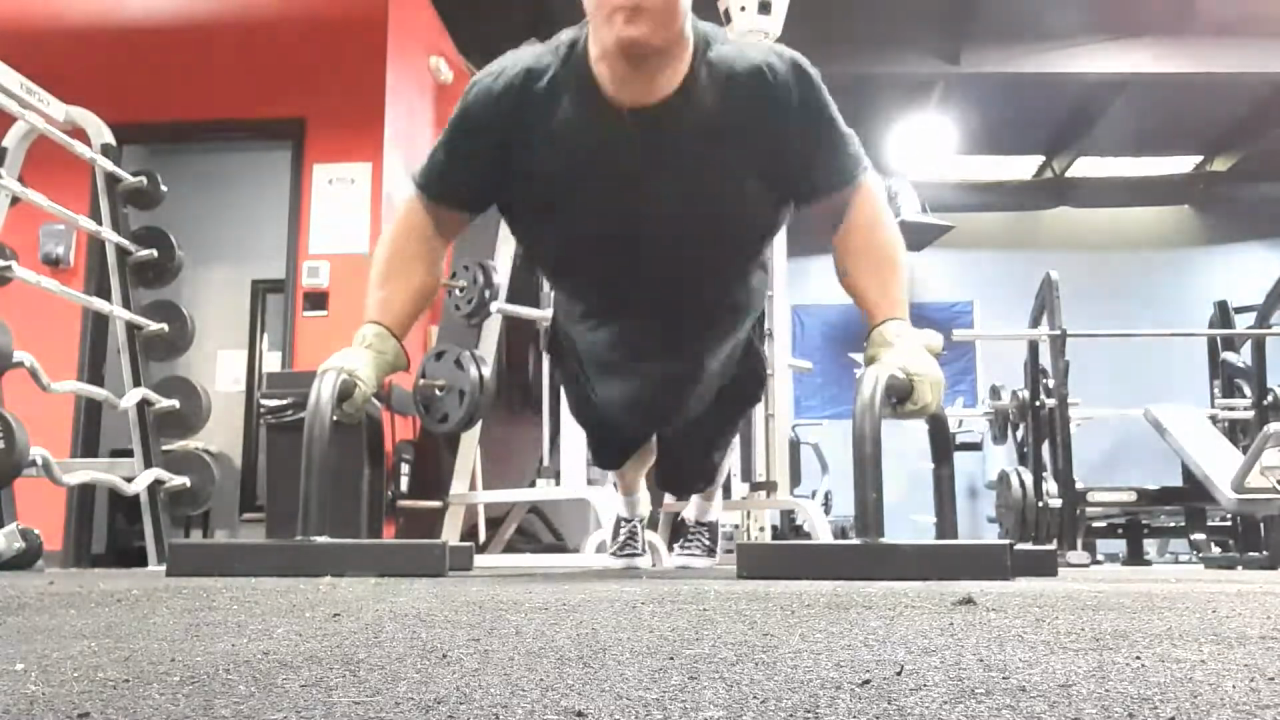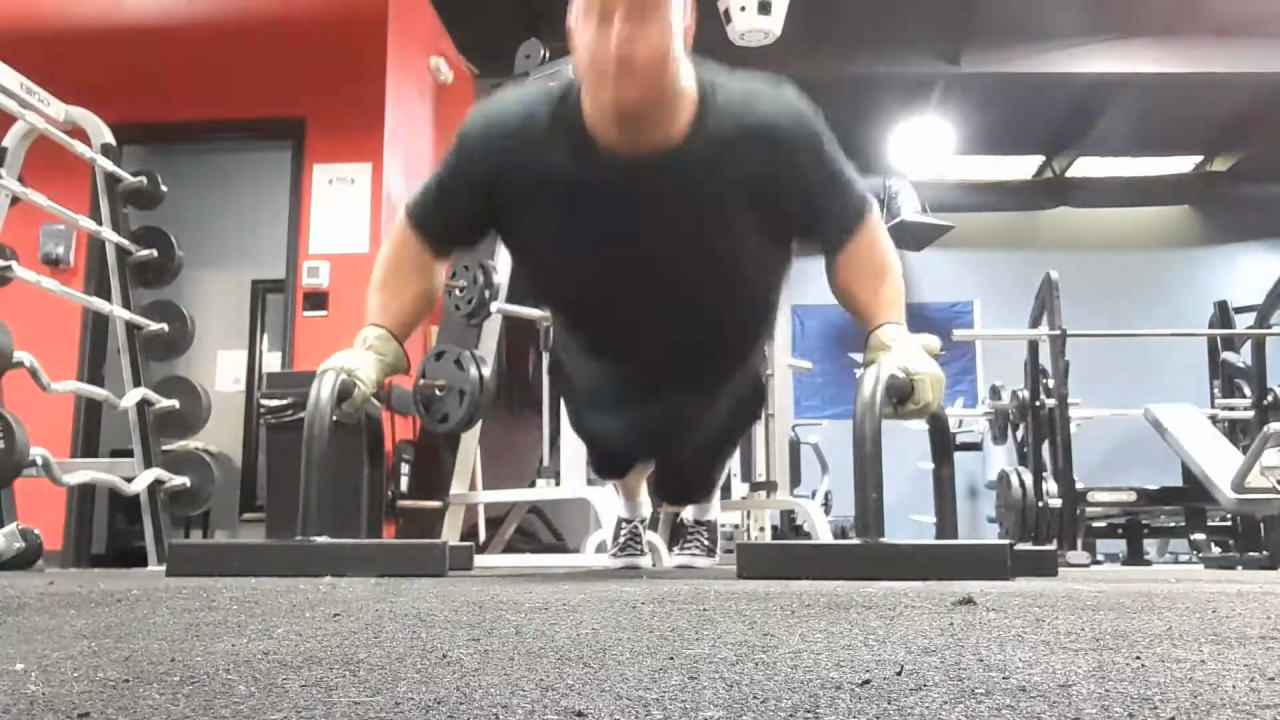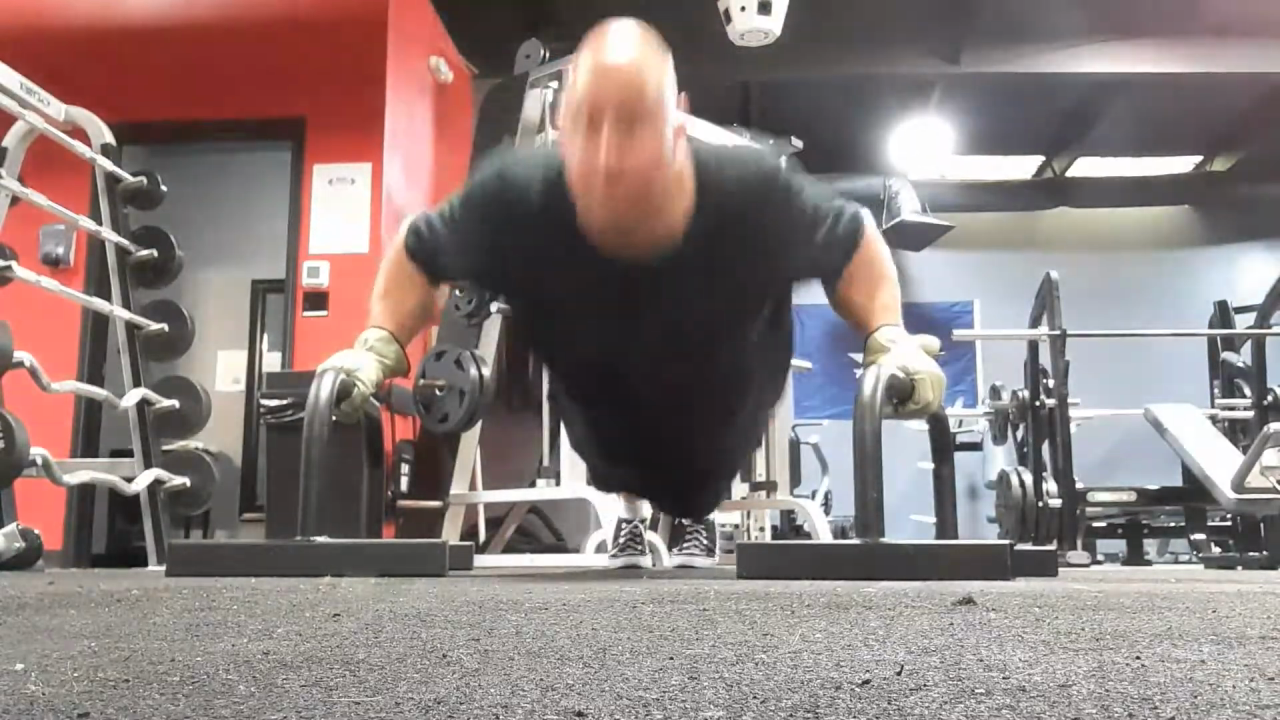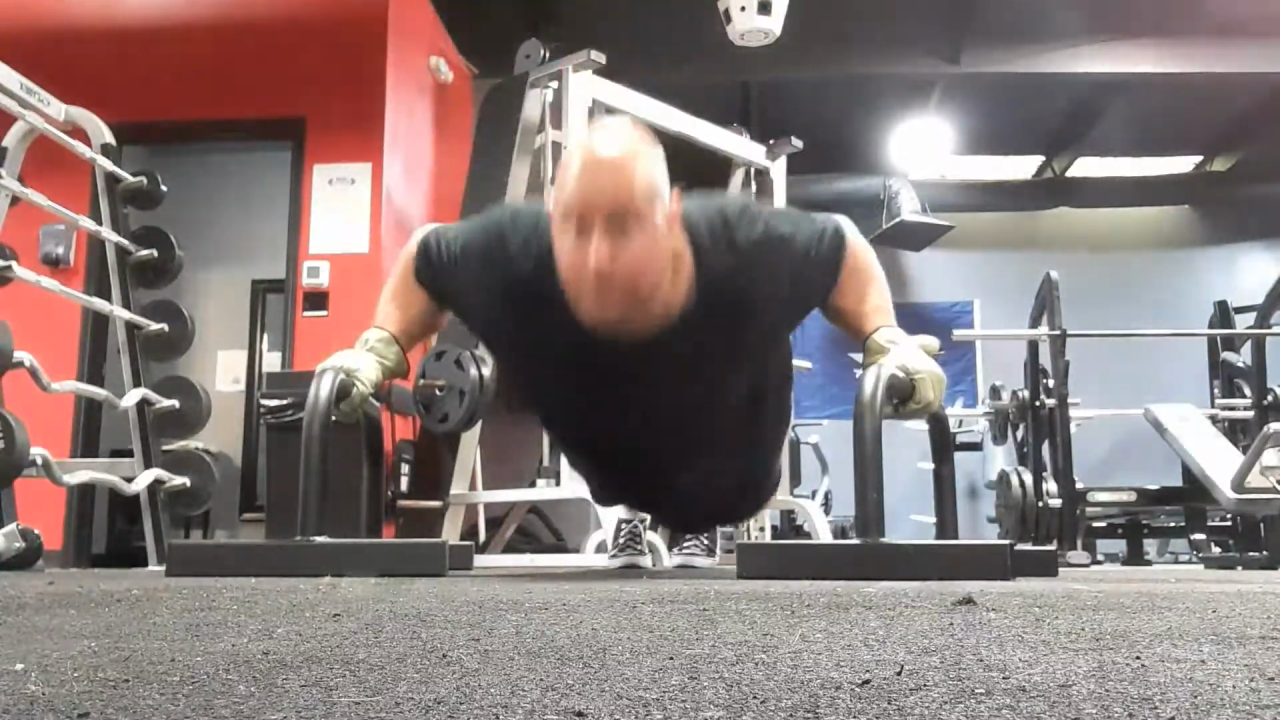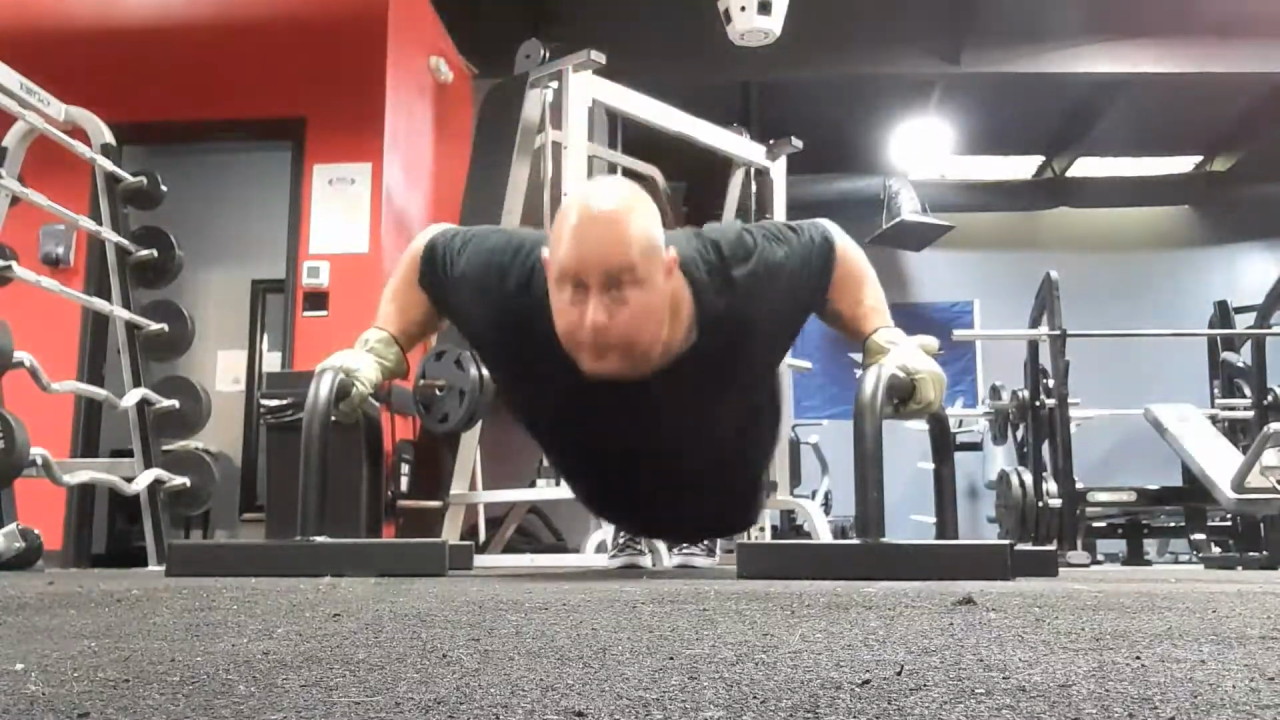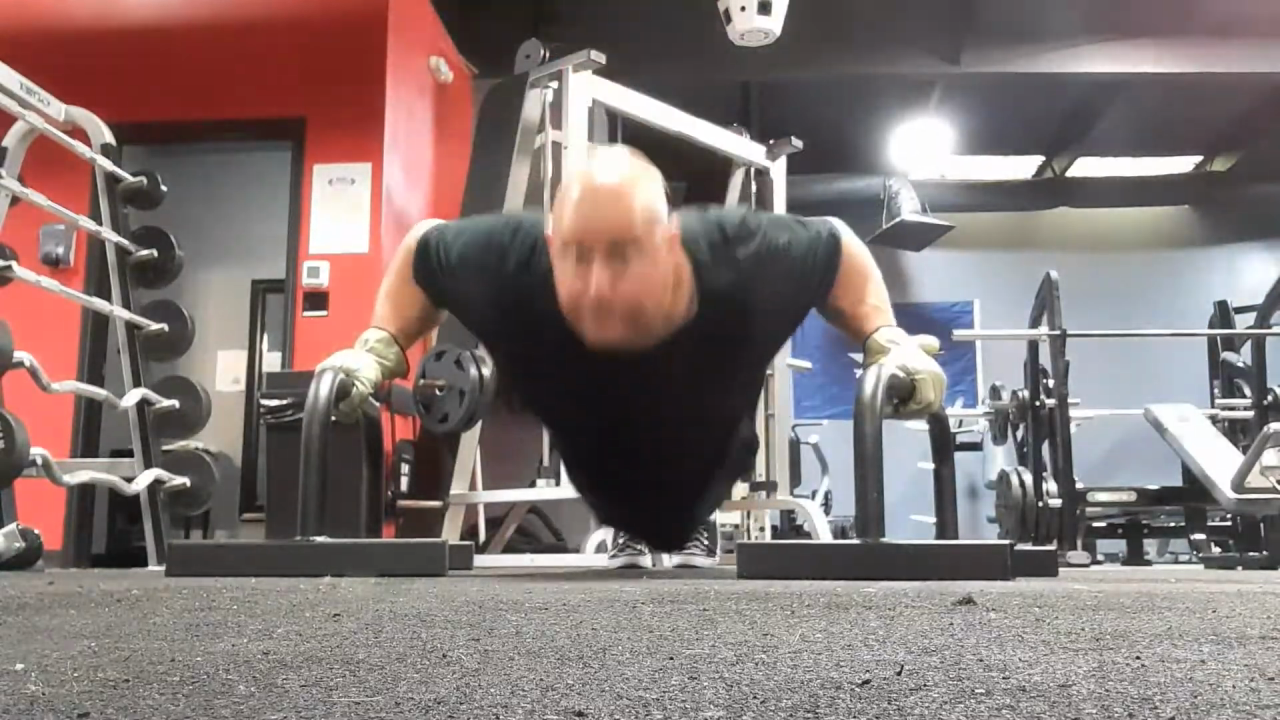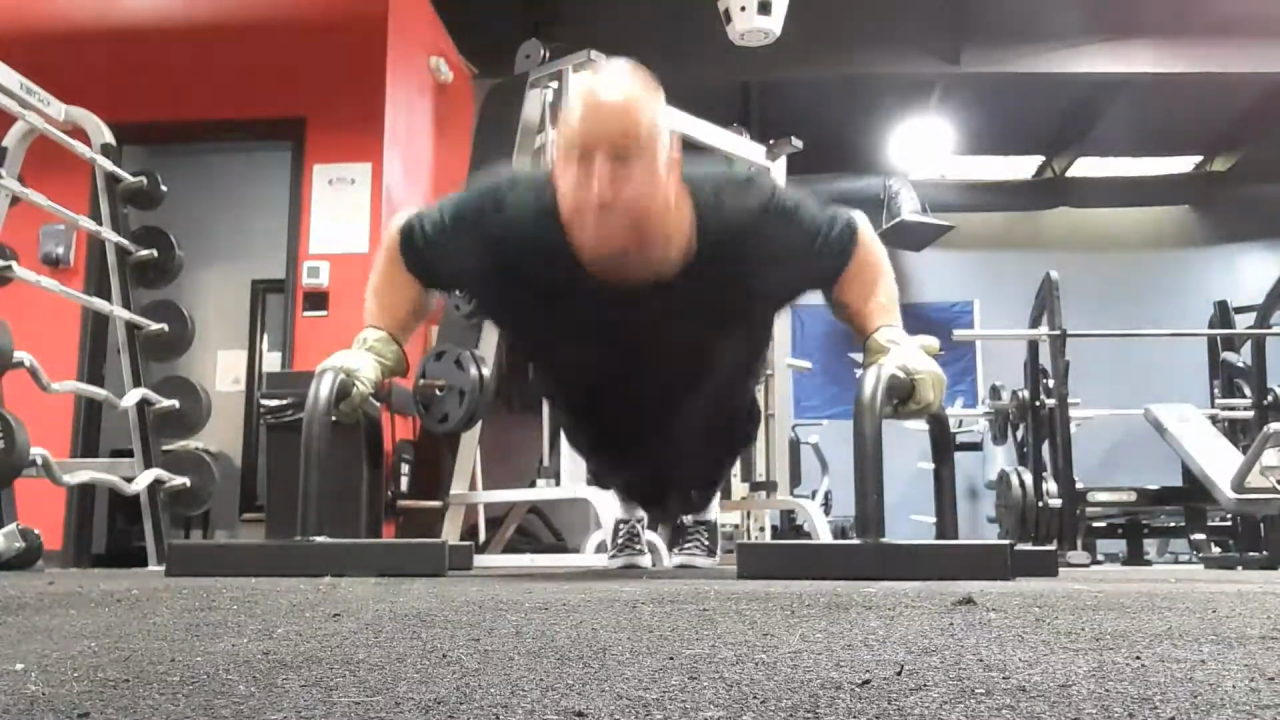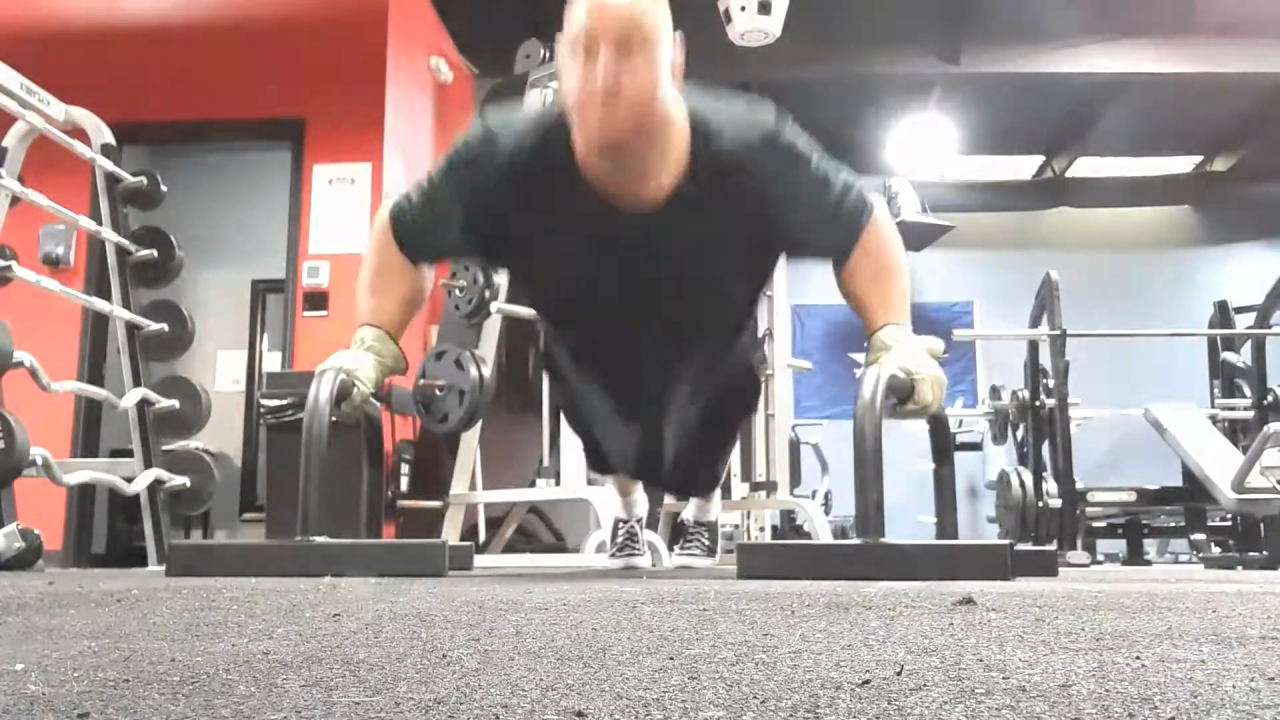
dt=0.1s
person 1, frame 1
left shoulder: (768, 82)
right shoulder: (514, 91)
left elbow: (852, 196)
right elbow: (431, 213)
left wrist: (893, 333)
right wrist: (376, 341)
left hip: (717, 331)
right hip: (596, 336)
left knee: (696, 460)
right knee: (617, 445)
left ankle: (701, 520)
right ankle: (631, 515)
person 1, frame 2
left shoulder: (766, 129)
right shoulder: (509, 135)
left elbow: (853, 224)
right elbow: (424, 232)
left wrist: (891, 341)
right wrist: (376, 348)
left hip: (719, 370)
right hip: (597, 370)
left knee: (694, 484)
right knee: (617, 466)
left ankle: (699, 524)
right ankle: (631, 522)
person 1, frame 3
left shoulder: (755, 197)
right shoulder: (511, 200)
left elbow: (851, 240)
right elbow: (420, 254)
left wrist: (890, 340)
right wrist: (377, 348)
left hip: (720, 417)
right hip: (601, 407)
left knee: (697, 499)
right knee: (620, 477)
left ankle: (697, 527)
right ankle: (631, 520)
person 1, frame 4
left shoulder: (749, 250)
right shoulder: (506, 257)
left elbow: (841, 250)
right elbow: (423, 261)
left wrist: (889, 343)
right wrist: (378, 350)
right hip: (607, 462)
left ankle: (698, 529)
right ankle: (632, 526)
person 1, frame 5
left shoulder: (742, 278)
right shoulder: (504, 284)
left elbow: (830, 251)
right elbow: (429, 256)
left wrist: (888, 342)
right wrist: (377, 348)
left ankle: (697, 533)
right ankle: (630, 531)
person 1, frame 6
left shoulder: (744, 265)
right shoulder: (504, 264)
left elbow: (836, 248)
right elbow: (425, 250)
left wrist: (887, 344)
right wrist: (377, 349)
left hip: (707, 450)
right hip: (597, 452)
left ankle: (695, 528)
right ankle: (629, 533)
person 1, frame 7
left shoulder: (748, 221)
right shoulder: (505, 221)
left elbow: (848, 242)
right elbow: (410, 244)
left wrist: (890, 344)
right wrist: (376, 349)
left hip: (708, 422)
right hip: (598, 418)
left ankle: (697, 522)
right ankle: (629, 523)
person 1, frame 8
left shoulder: (753, 152)
right shoulder: (504, 157)
left elbow: (859, 223)
right elbow: (404, 234)
left wrist: (893, 340)
right wrist: (372, 347)
left hip: (705, 356)
right hip: (591, 358)
left knee: (695, 465)
right knee: (615, 456)
left ankle: (701, 521)
right ankle: (629, 517)
